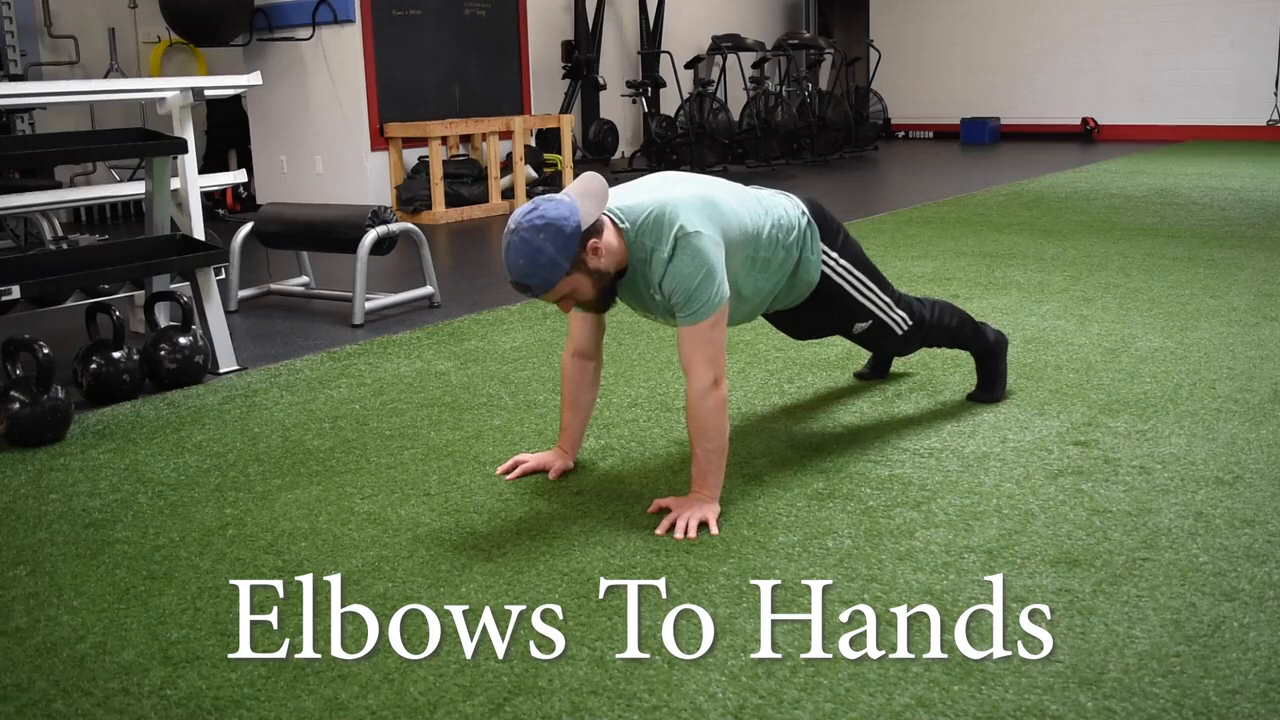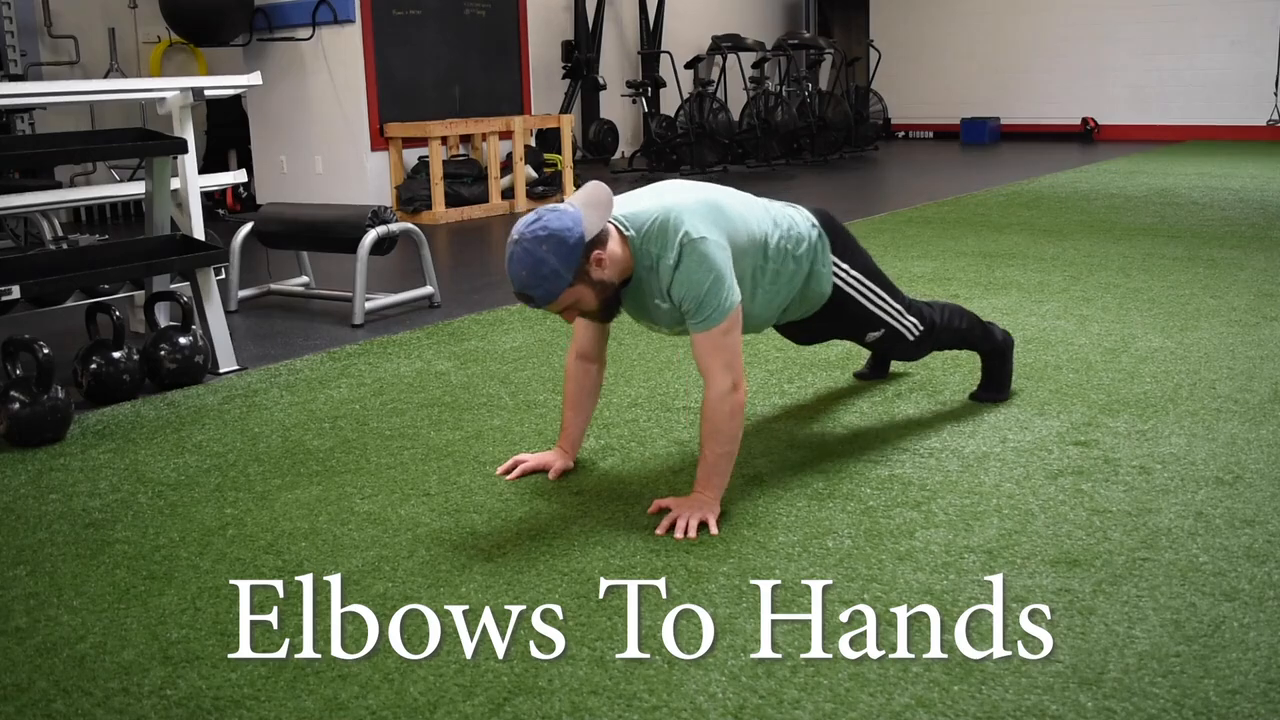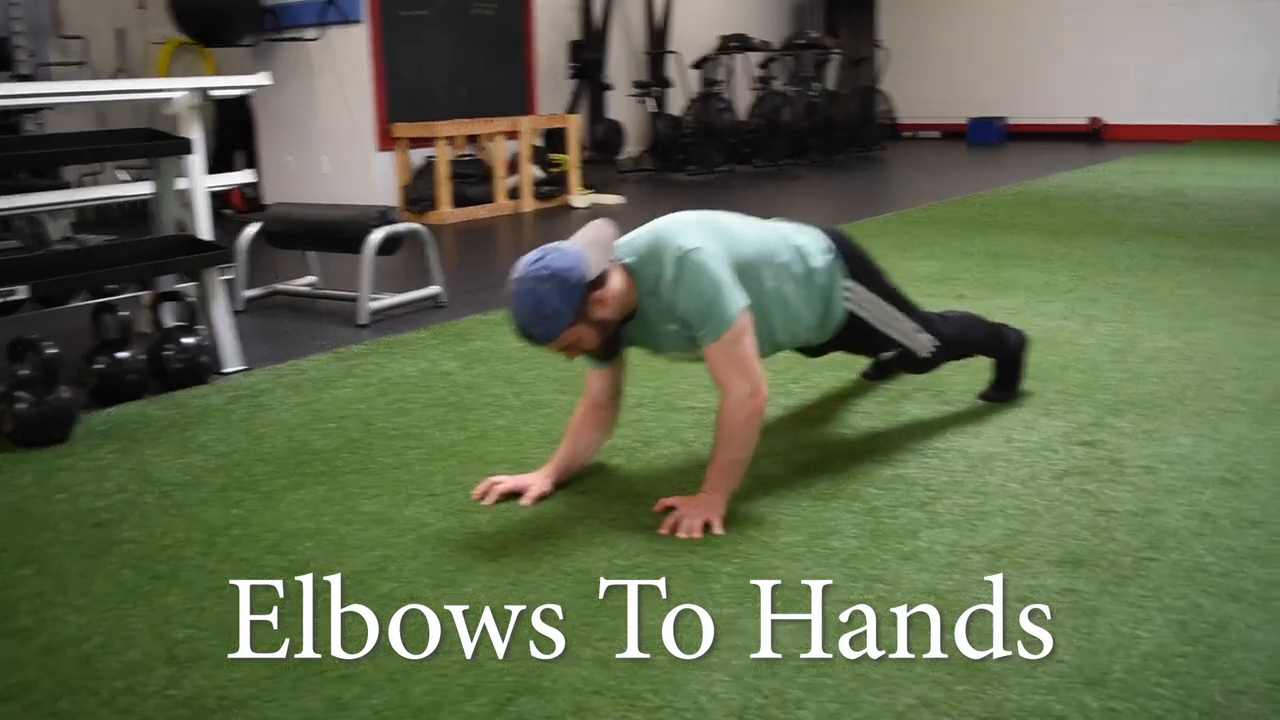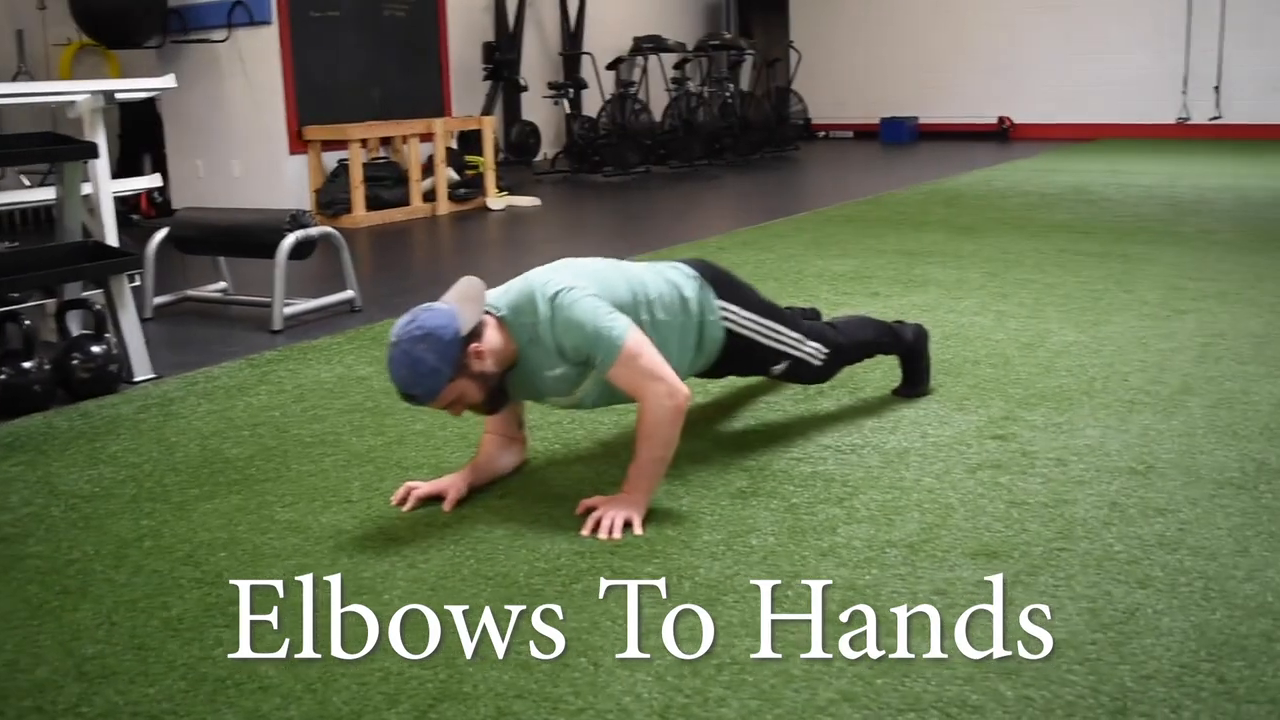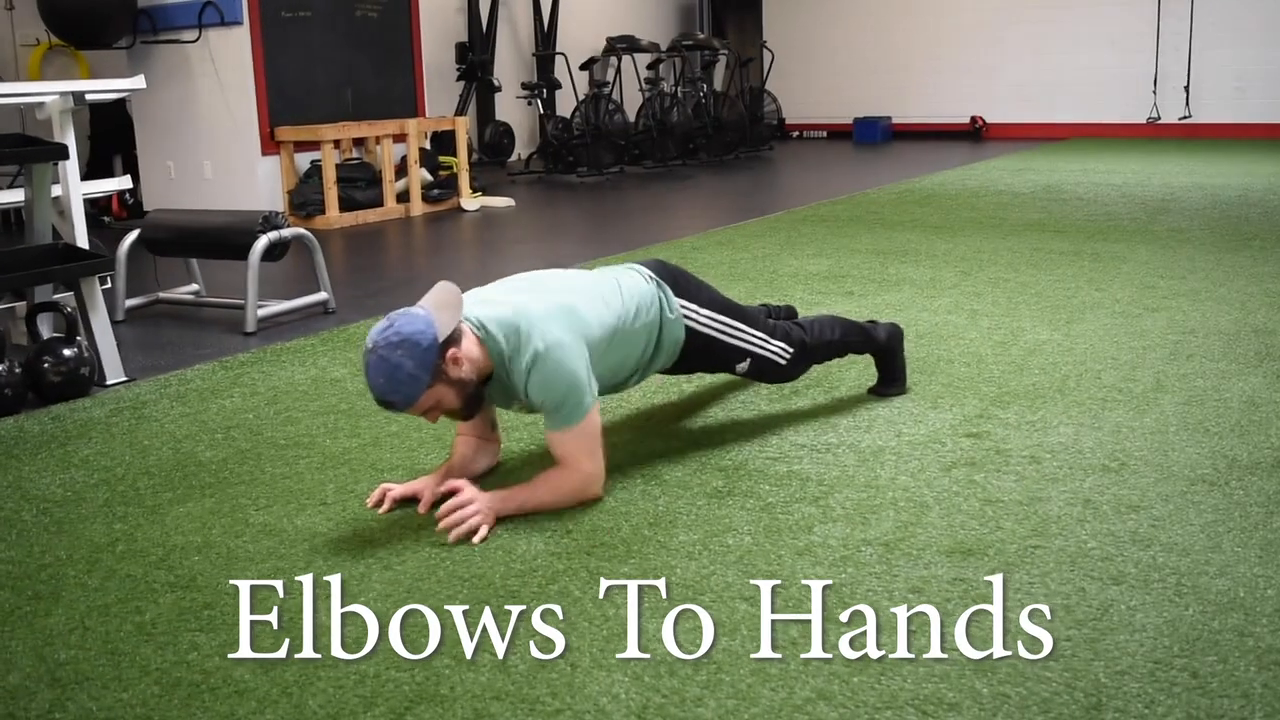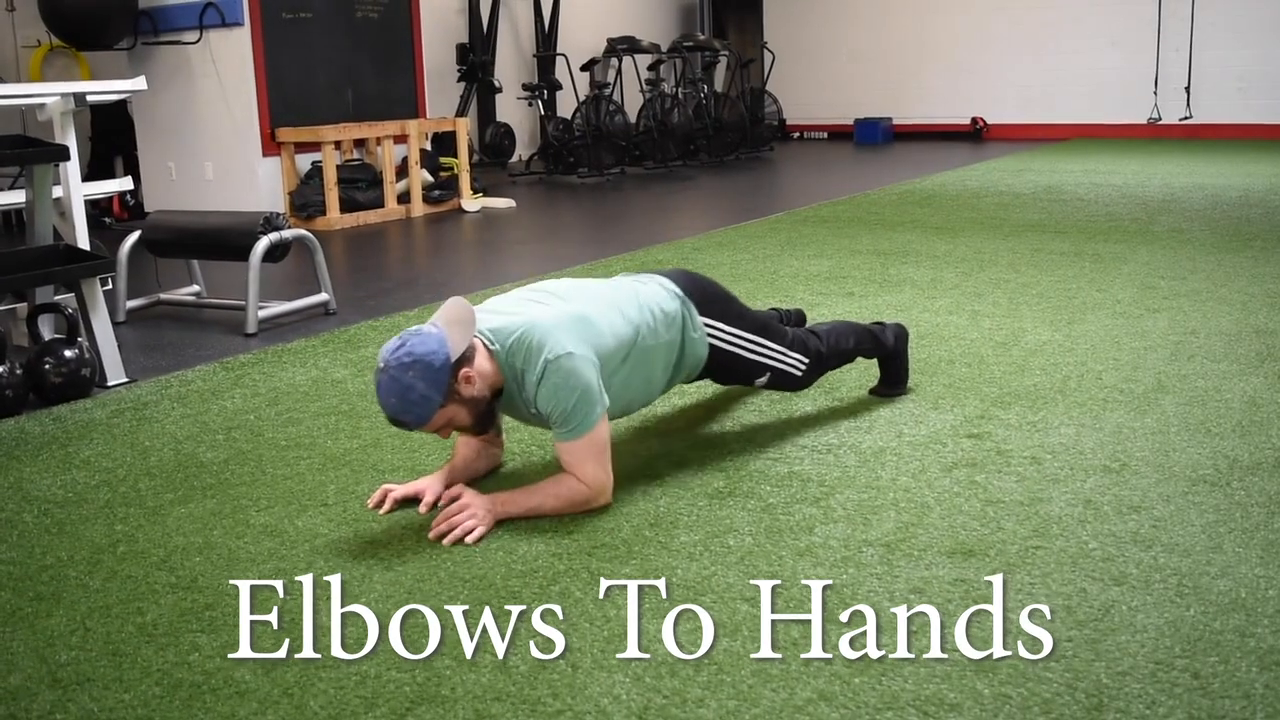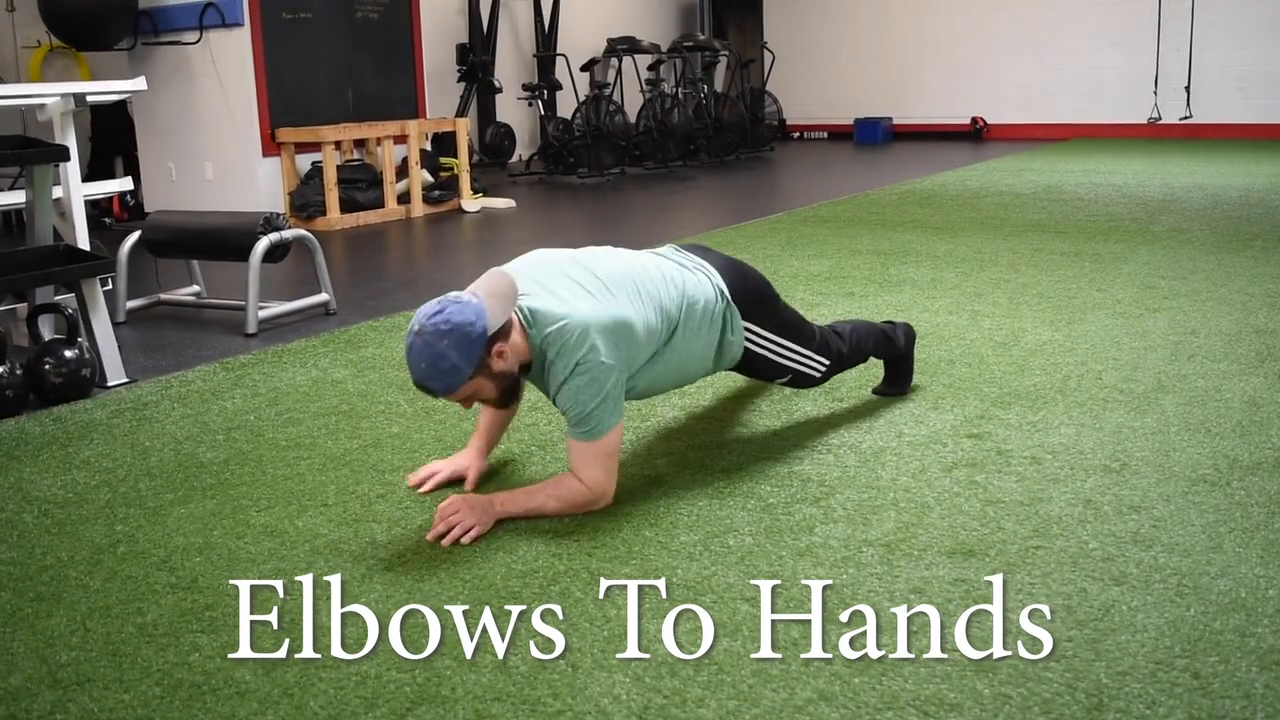
dt=0.4s
person 1, frame 1
left shoulder: (681, 242)
right shoulder: (581, 239)
left elbow: (707, 382)
right elbow: (582, 356)
left wrist: (705, 496)
right wrist: (565, 450)
left hip: (803, 247)
right hip: (760, 267)
left knee: (902, 324)
right knee: (822, 330)
left ankle: (984, 344)
right ankle: (883, 355)
person 1, frame 2
left shoulder: (687, 249)
right shoulder: (588, 247)
left elbow: (726, 386)
right elbow: (585, 360)
left wrist: (707, 497)
right wrist: (564, 450)
left hip: (814, 258)
right hip: (774, 284)
left knee: (912, 333)
right knee: (830, 335)
left ankle: (992, 343)
right ankle: (879, 354)
person 1, frame 3
left shoulder: (685, 267)
right shoulder: (599, 303)
left elbow: (747, 394)
right elbow: (599, 410)
left wrist: (713, 498)
right wrist: (548, 472)
left hip: (827, 277)
right hip: (790, 304)
left knee: (924, 346)
left ankle: (1003, 344)
right ankle: (883, 359)
person 1, frame 4
left shoulder: (559, 312)
right shoulder: (482, 342)
left elbow: (668, 396)
right elbow: (507, 442)
left wrist: (632, 498)
right wrist: (463, 477)
left hip: (702, 309)
right hip: (667, 328)
left knee: (820, 354)
left ankle: (905, 339)
right ankle: (798, 317)
person 1, frame 5
left shoulder: (541, 352)
right shoulder: (450, 334)
left elbow: (586, 476)
right elbow: (480, 440)
left wrist: (494, 503)
right wrist: (439, 476)
left hip: (667, 308)
right hip: (626, 300)
left knee: (788, 352)
left ankle: (879, 338)
right ankle: (772, 314)
person 1, frame 6
left shoulder: (553, 364)
right shoulder: (464, 347)
left elbow: (593, 486)
right elbow: (486, 446)
left wrist: (493, 507)
right wrist: (440, 477)
left hip: (689, 316)
right hip: (646, 299)
left knee: (803, 361)
left ankle: (885, 341)
right ankle: (782, 318)
person 1, frame 7
left shoulder: (581, 355)
right shoulder: (500, 291)
left elbow: (596, 489)
right elbow: (511, 379)
left wrist: (494, 505)
right wrist: (476, 452)
left hip: (726, 309)
right hip: (679, 269)
left knee: (820, 359)
left ankle: (893, 341)
